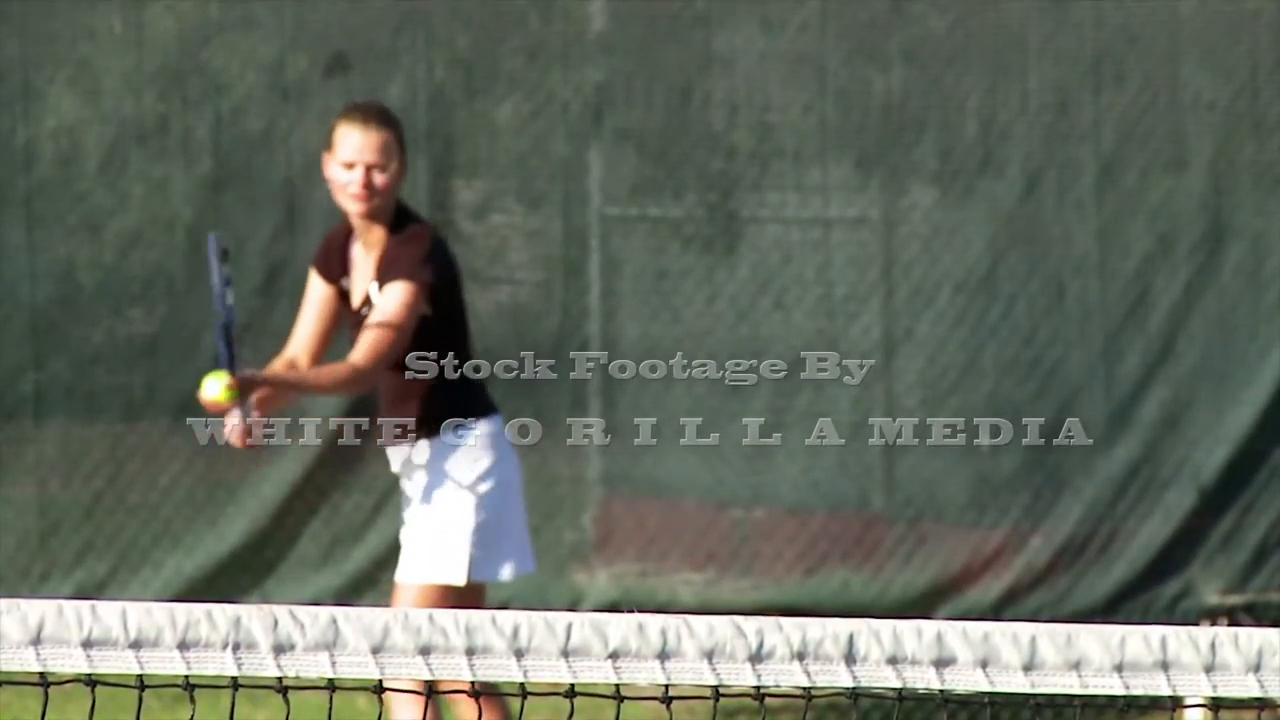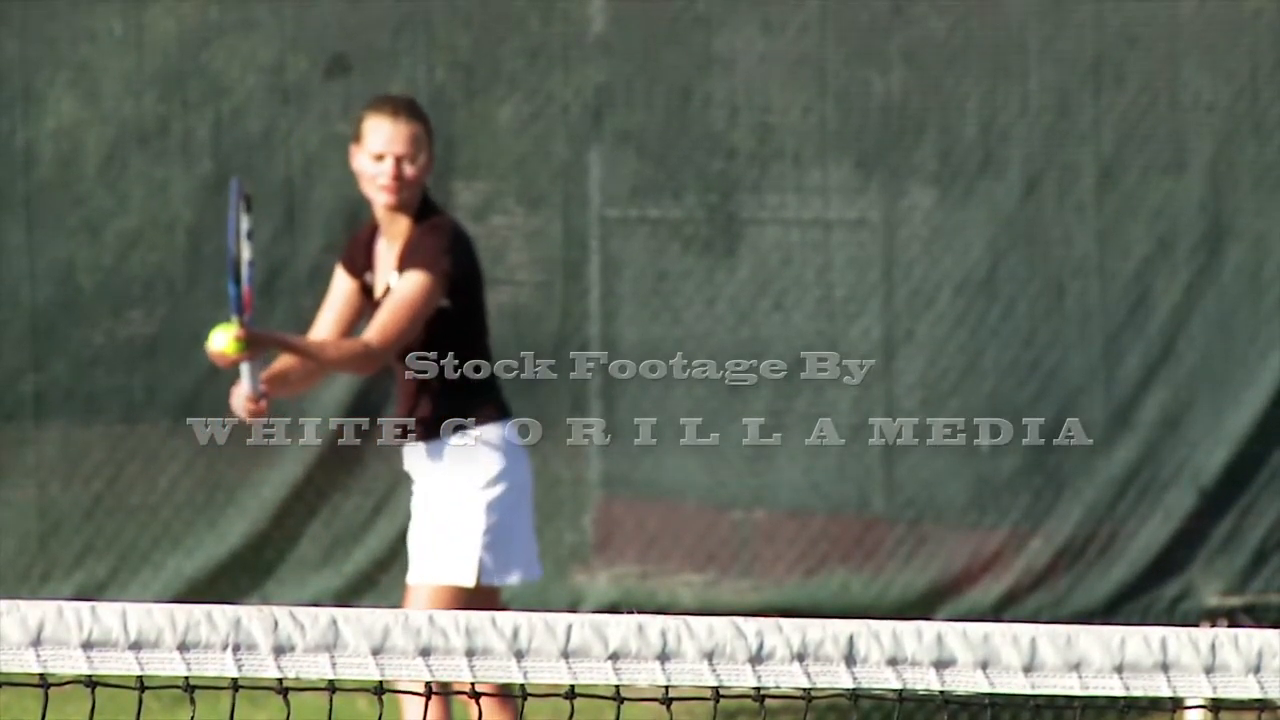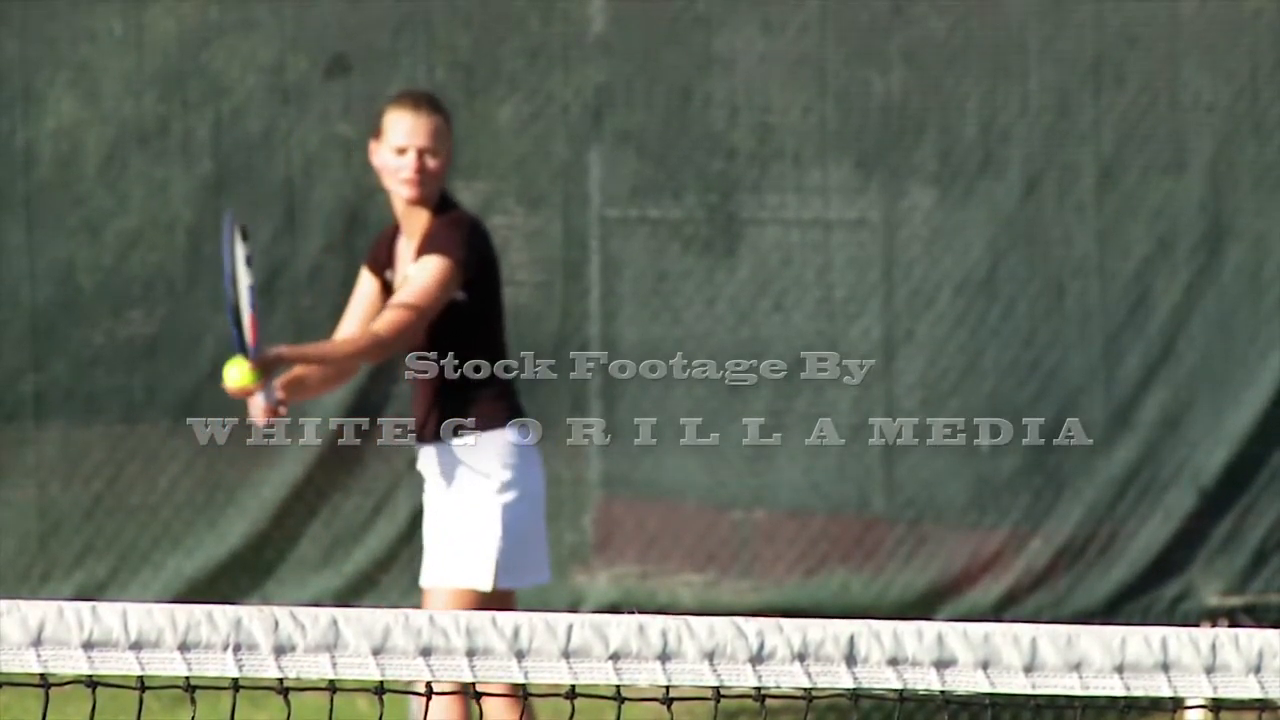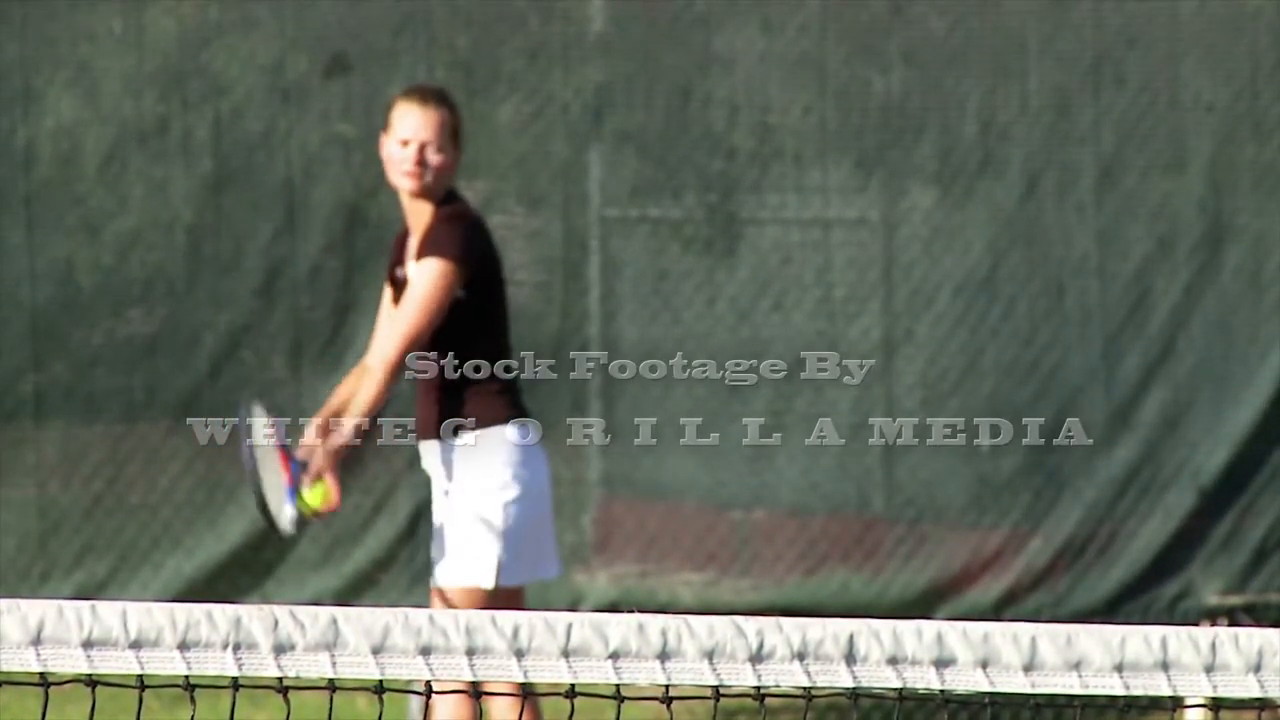
dt=0.3s
person 1, frame 1
left shoulder: (417, 251)
right shoulder: (337, 249)
left elbow: (359, 372)
right elbow: (298, 358)
left wrist: (260, 377)
right wrist: (248, 405)
left hip: (461, 457)
right hip: (426, 462)
person 1, frame 2
left shoulder: (440, 244)
right shoulder: (365, 246)
left elbow: (369, 353)
right elbow: (317, 351)
left wrist: (269, 339)
right wrist: (260, 384)
left hip: (472, 458)
right hip: (437, 460)
person 1, frame 3
left shoulder: (456, 236)
right shoulder: (389, 243)
left elbow: (379, 340)
right elbow: (341, 353)
left wrist: (276, 358)
right wrist: (283, 388)
left hip: (483, 462)
right hip: (453, 466)
person 1, frame 4
left shoulder: (457, 234)
right shoulder: (410, 240)
left elbow: (396, 357)
right elbow: (377, 362)
left wrist: (337, 445)
right wrist: (323, 423)
left hip: (490, 458)
right hip: (459, 461)
